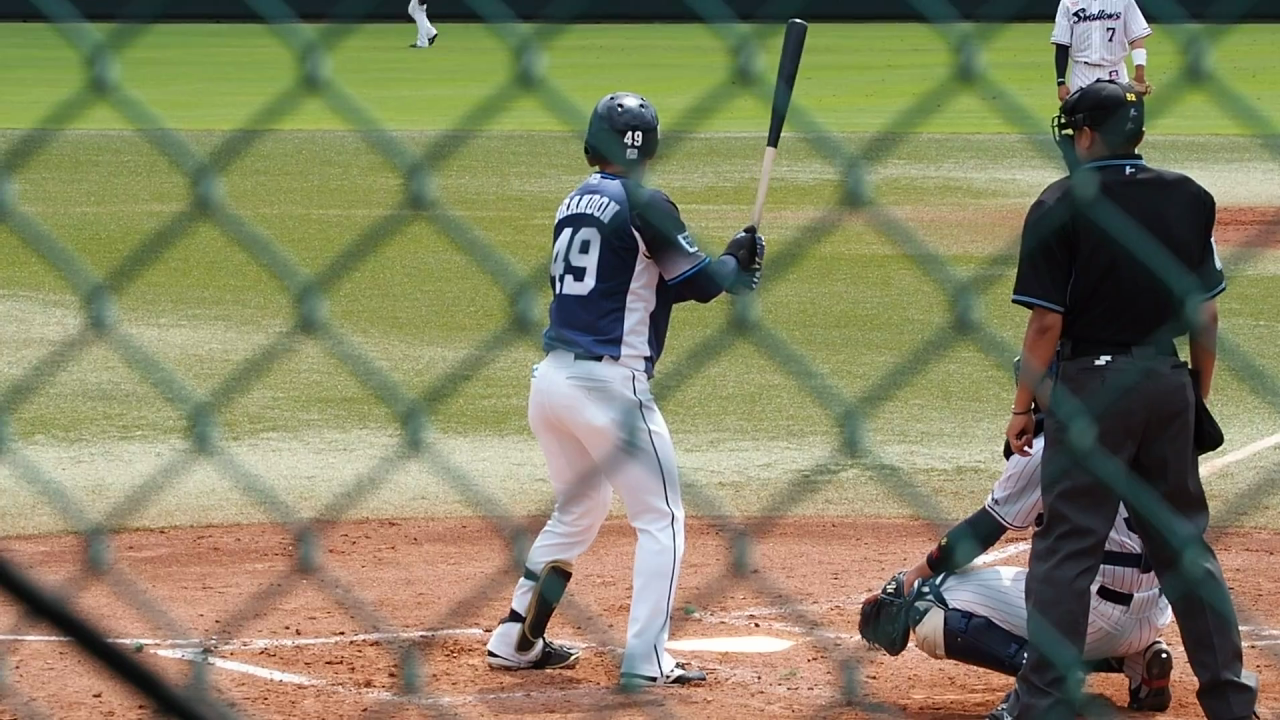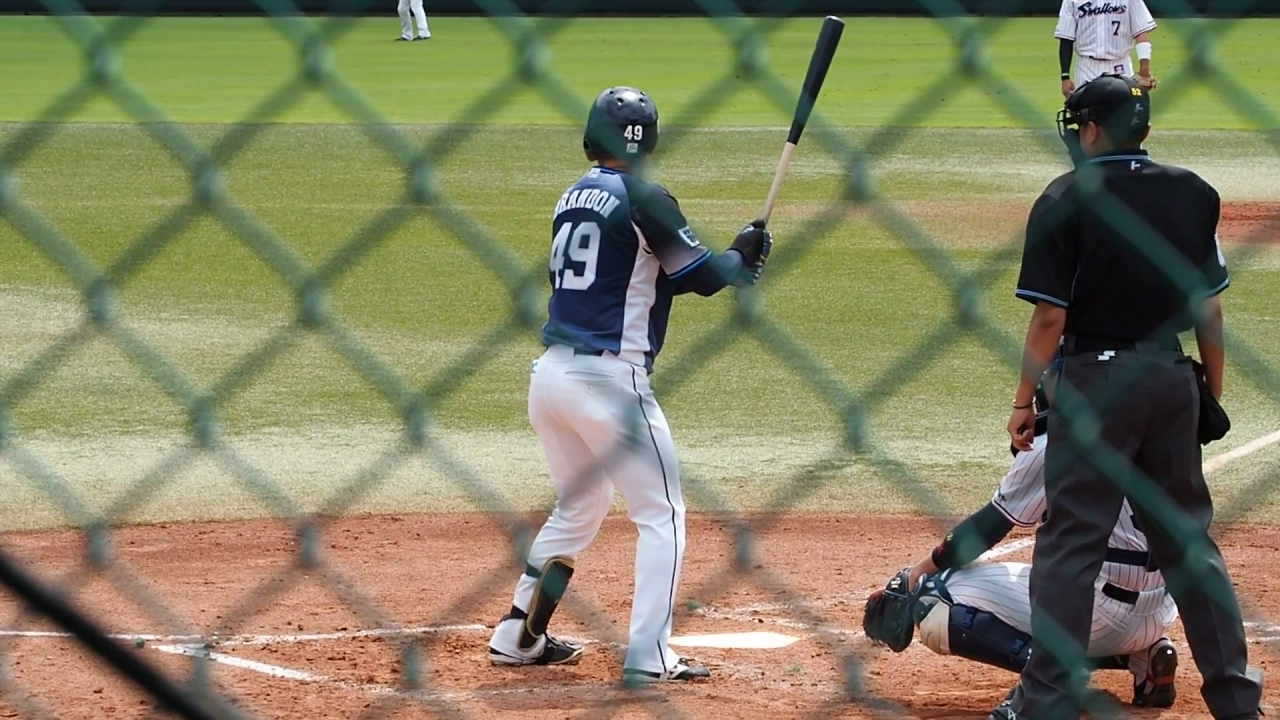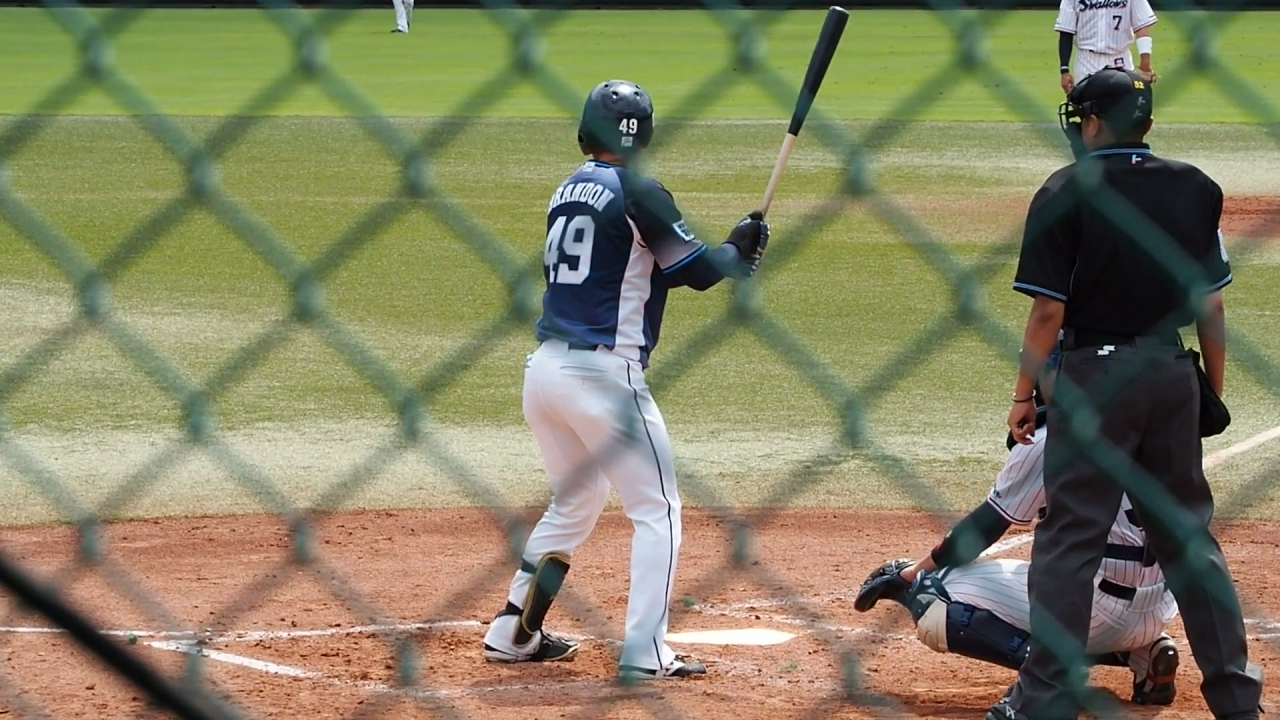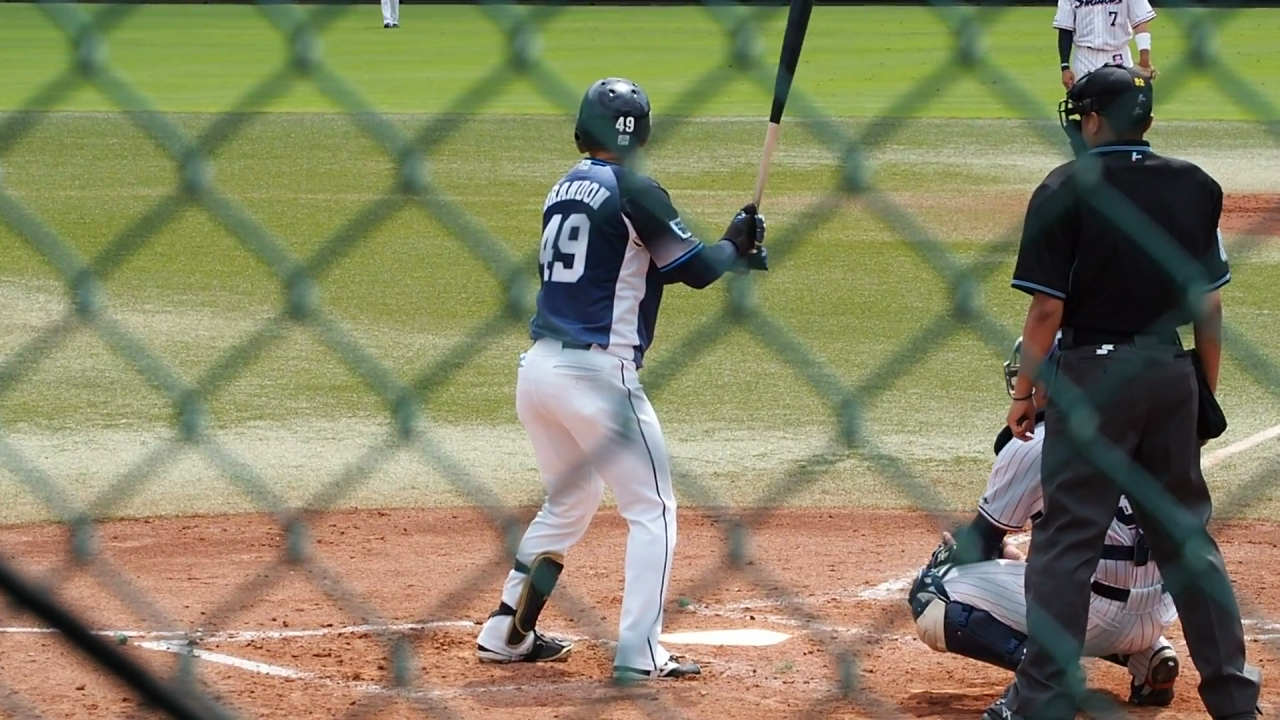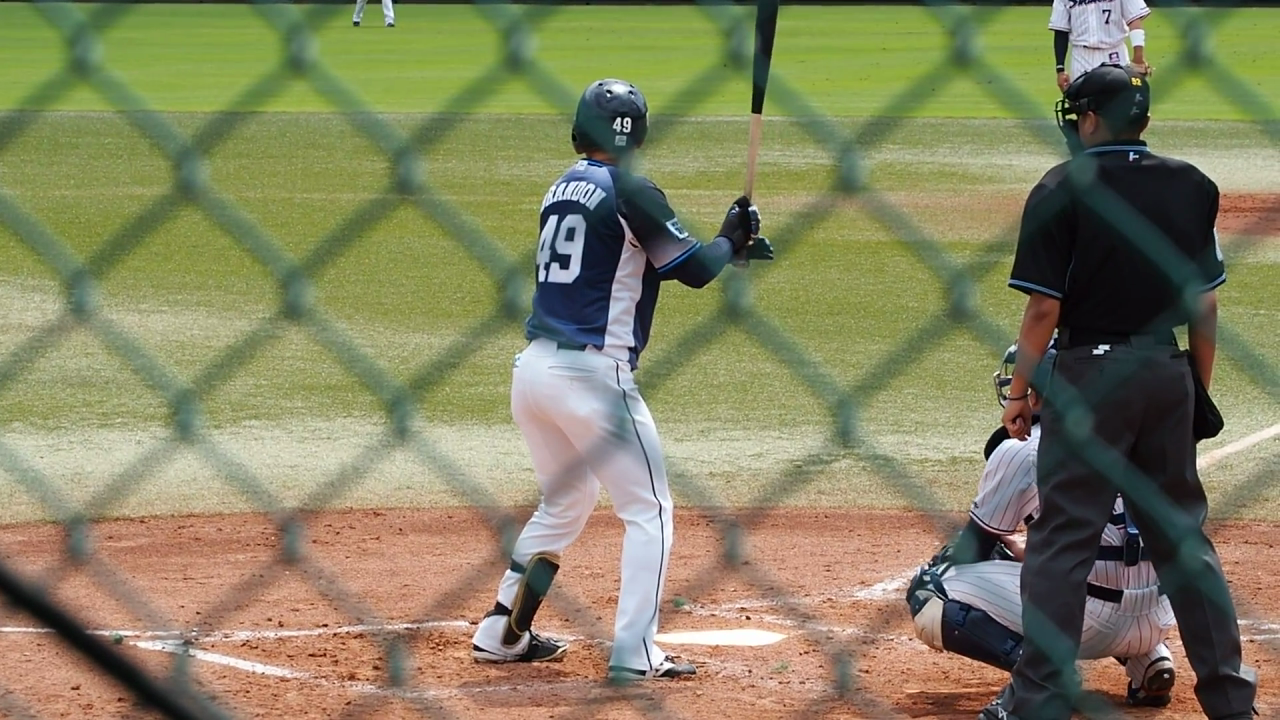
dt=0.3s
person 1, frame 1
left shoulder: (1061, 204)
right shoulder: (1189, 198)
left elbow: (1047, 321)
right elbow: (1205, 312)
left wrist: (1023, 405)
right wrist: (1198, 399)
left hip: (1093, 383)
right hip: (1168, 381)
left knee: (1066, 547)
right knee: (1183, 540)
person 1, frame 2
left shoulder: (1066, 199)
right shoulder: (1193, 193)
left elbow: (1050, 317)
right elbow: (1209, 307)
left wrist: (1023, 402)
right wrist: (1212, 393)
left hip: (1096, 378)
right hip: (1172, 377)
left knee: (1071, 543)
right knee: (1187, 538)
person 1, frame 3
left shoulder: (1066, 191)
right shoulder: (1196, 187)
left elbow: (1049, 309)
right elbow: (1210, 302)
left wrist: (1023, 393)
right wrist: (1215, 389)
left hip: (1095, 375)
right hip: (1173, 372)
left knee: (1069, 538)
right knee: (1188, 532)
person 1, frame 4
left shoulder: (1066, 188)
right shoulder: (1195, 186)
left elbow: (1047, 307)
right elbow: (1209, 301)
left wrist: (1023, 390)
right wrist: (1207, 391)
left hip: (1094, 372)
right hip: (1172, 371)
left knee: (1067, 537)
right knee: (1186, 532)
person 1, frame 5
left shoulder: (1062, 188)
right shoulder: (1192, 186)
left elbow: (1044, 307)
right elbow: (1204, 302)
left wrist: (1019, 390)
right wrist: (1199, 390)
left hip: (1090, 372)
right hip: (1167, 372)
left knee: (1062, 538)
right knee: (1181, 532)
person 2, frame 1
left shoulder: (573, 203)
right shoulder: (644, 205)
right elbow: (700, 285)
left wrist: (724, 269)
right wrist: (737, 260)
left hip: (551, 377)
right hip: (609, 385)
left knee: (575, 513)
right knee: (662, 519)
left ankle: (515, 640)
right ankle: (645, 660)
person 2, frame 2
left shoulder: (573, 197)
right shoulder: (643, 199)
right elbow: (702, 278)
left wrist: (729, 263)
right wrist: (743, 253)
left hip: (551, 372)
right hip: (608, 378)
left knee: (577, 508)
right knee: (661, 514)
left ankle: (518, 636)
right ankle: (649, 657)
person 2, frame 3
left shoulder: (567, 190)
right shoulder: (638, 193)
right elbow: (699, 272)
left wrist: (725, 254)
right wrist: (739, 246)
left hip: (545, 367)
right hip: (603, 374)
left knee: (573, 504)
right knee: (658, 510)
left ankle: (512, 632)
right ankle: (644, 653)
person 2, frame 4
left shoulder: (564, 187)
right shoulder: (633, 191)
right elbow: (696, 270)
left wrist: (730, 249)
right wrist: (736, 242)
left hip: (539, 367)
right hip: (597, 373)
left knee: (567, 504)
right knee: (652, 511)
left ankle: (507, 633)
right ankle: (639, 655)
person 2, frame 5
left shoulder: (560, 188)
right shoulder: (630, 193)
right elbow: (694, 270)
left wrist: (730, 247)
right wrist: (730, 237)
left hip: (534, 367)
right hip: (592, 374)
left knee: (563, 504)
right knee: (649, 511)
left ankle: (502, 633)
right ankle: (634, 655)
person 3, frame 1
left shoulder: (1044, 450)
left elbow: (979, 532)
left wrist: (910, 579)
left hip: (1094, 616)
right hip: (1151, 618)
left knee: (928, 600)
right ankle: (1136, 660)
person 3, frame 2
left shoulder: (1052, 447)
left elbow: (986, 528)
left wrist: (917, 575)
left hip: (1104, 609)
right hip: (1155, 613)
left knee: (933, 595)
right ankle: (1143, 657)
person 3, frame 3
left shoulder: (1048, 442)
left elbow: (983, 527)
left wrist: (913, 572)
left hip: (1102, 608)
right hip: (1157, 611)
left knee: (929, 594)
right ankle: (1143, 654)
person 3, frame 4
left shoulder: (1030, 445)
left elbow: (981, 542)
left wrist: (947, 565)
right wrist: (1020, 559)
left hip: (1096, 612)
right hip: (1157, 615)
left knee: (931, 594)
right ankle: (1148, 655)
person 3, frame 5
left shoulder: (1020, 449)
left elbow: (974, 547)
left wrist: (950, 561)
left hip: (1092, 619)
right hip: (1156, 620)
left knee: (929, 591)
right ankle: (1149, 660)
